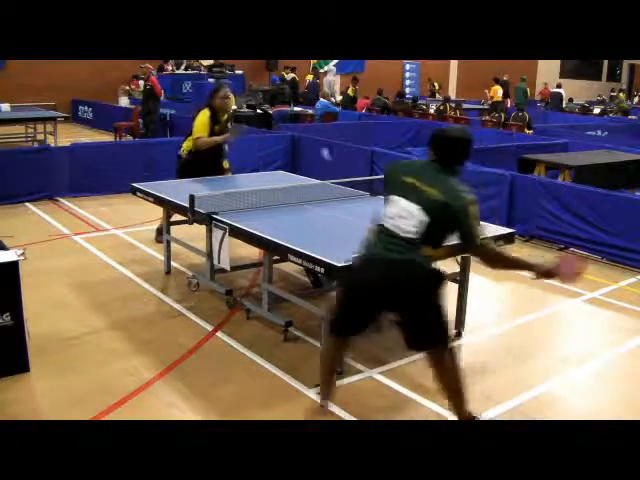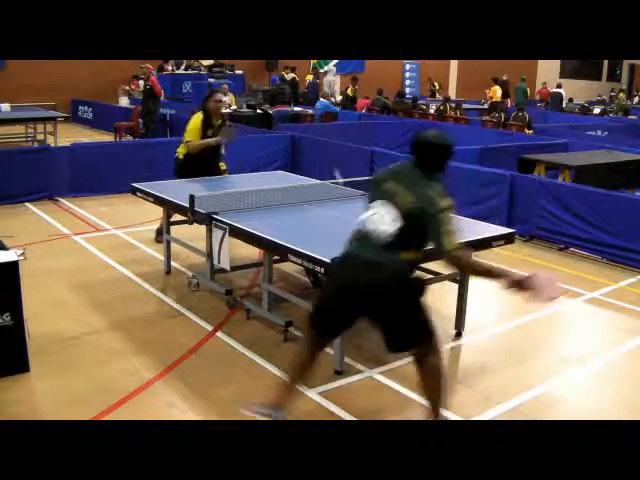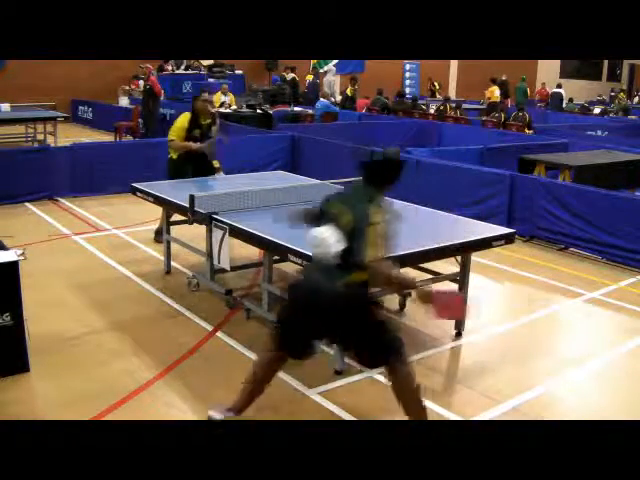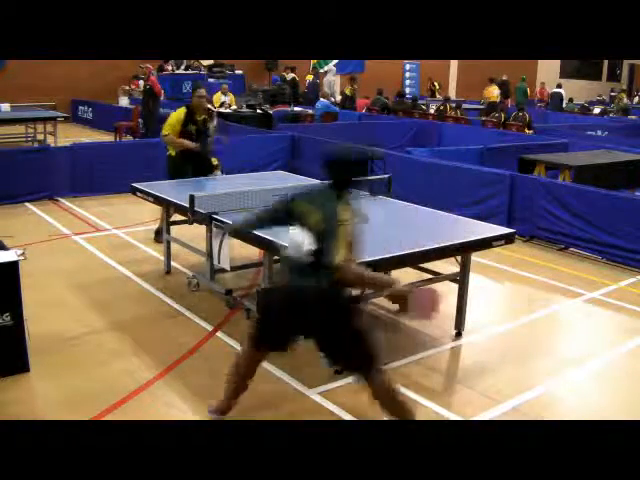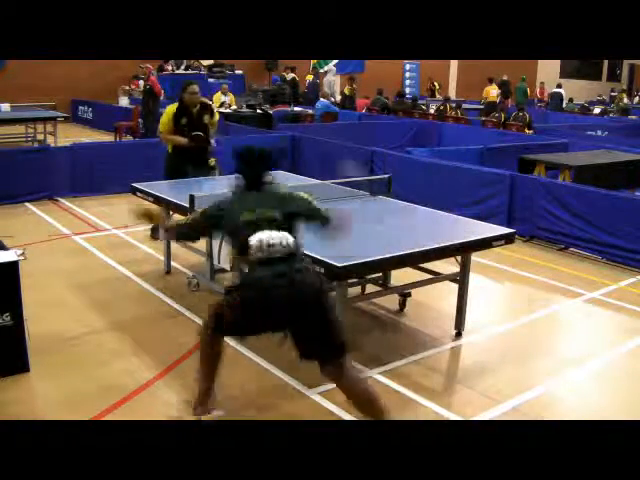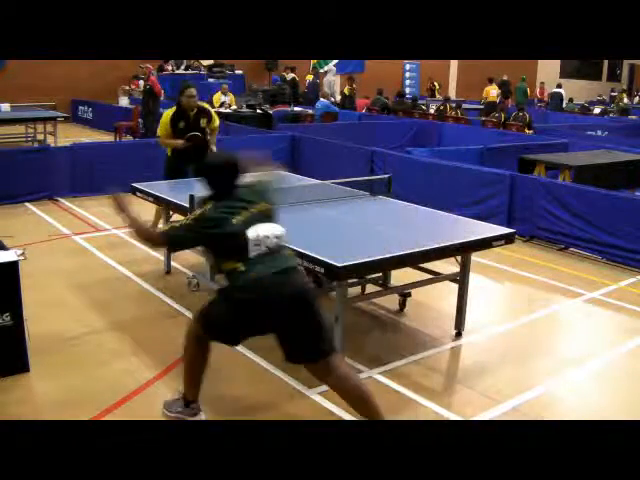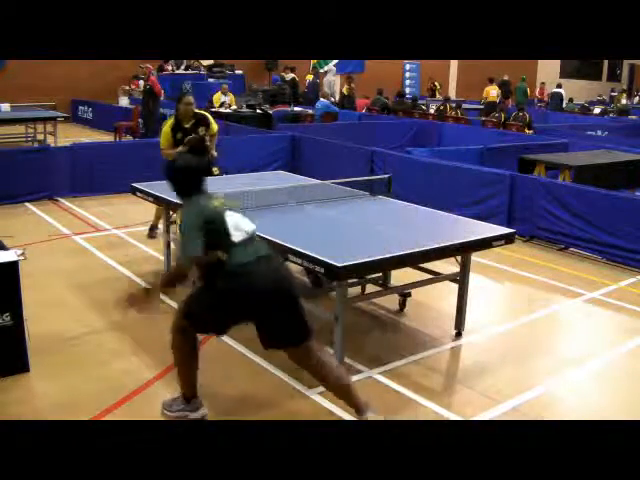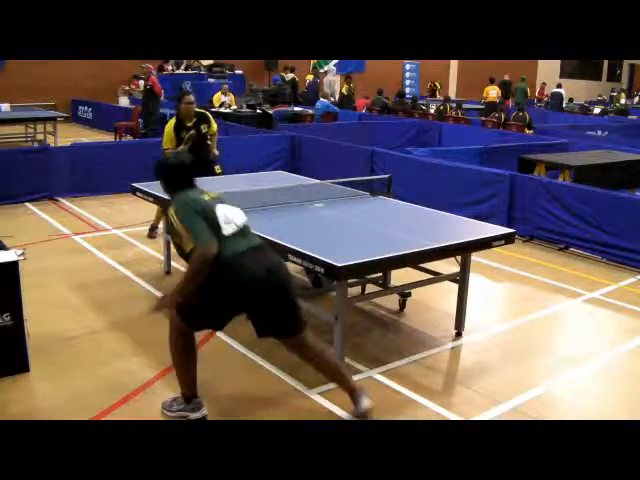
dt=0.1s
person 1, frame 1
left shoulder: (400, 169)
right shoulder: (461, 198)
right elbow: (483, 253)
right wrist: (536, 268)
left hip: (369, 268)
right hip: (413, 276)
left knee: (338, 335)
right knee: (439, 348)
left ankle: (323, 402)
right ankle: (465, 418)
person 1, frame 2
left shoulder: (386, 175)
right shoulder: (437, 201)
right elbow: (458, 258)
right wrist: (505, 275)
left hip: (347, 270)
right hip: (388, 279)
left knee: (315, 340)
right knee: (425, 347)
left ankle: (274, 406)
right ankle: (435, 418)
person 1, frame 3
left shoulder: (338, 198)
right shoulder: (373, 216)
left elbow: (311, 219)
right elbow: (374, 269)
left wrist: (301, 215)
right wrist: (417, 288)
left hip: (308, 293)
right hip: (345, 303)
left knee: (277, 351)
right knee: (396, 359)
left ankle: (232, 410)
right ankle: (421, 424)
person 1, frame 4
left shoulder: (300, 198)
right shoulder: (343, 215)
left elbow: (254, 222)
right elbow: (343, 271)
left wrist: (240, 226)
right wrist: (390, 284)
left hip: (286, 298)
right hip: (325, 300)
left knee: (256, 348)
right knee: (370, 370)
left ankle: (221, 411)
person 1, frame 5
left shoulder: (224, 209)
right shoulder: (289, 198)
left elbow: (175, 232)
right elbow: (330, 222)
left wrist: (157, 221)
left hip: (257, 294)
right hip: (301, 290)
left knee: (213, 325)
right knee: (337, 364)
left ankle: (202, 404)
right ankle: (380, 417)
person 1, frame 6
left shoulder: (209, 215)
right shoulder: (258, 192)
left elbow: (159, 240)
left wrist: (127, 212)
left hip: (253, 295)
right hip: (296, 287)
left knee: (199, 329)
right knee: (328, 362)
left ankle: (189, 404)
right ankle: (376, 420)
person 1, frame 7
left shoulder: (192, 213)
right shoulder: (213, 201)
left elbow: (189, 262)
left wrist: (153, 290)
left hip: (238, 286)
right hip: (274, 273)
left knee: (183, 325)
right knee: (307, 350)
left ankle: (189, 402)
right ankle: (365, 413)
person 1, frame 8
left shoulder: (180, 208)
right shoulder: (209, 196)
left elbow: (207, 253)
left wrist: (178, 291)
left hip: (234, 274)
right hip: (270, 266)
left knee: (180, 321)
right knee: (298, 338)
left ankle: (190, 402)
right ankle: (358, 396)
person 2, frame 1
left shoulder: (226, 114)
right shoulder: (205, 116)
right elbow: (199, 144)
left wrist: (224, 144)
right wrist: (221, 138)
left hip: (213, 157)
right hip: (191, 158)
right ankle: (162, 228)
person 2, frame 2
left shoulder: (222, 118)
right shoulder: (198, 120)
right elbow: (191, 147)
left wrist: (220, 144)
right wrist: (213, 141)
left hip: (210, 159)
right hip: (188, 160)
right ankle: (161, 229)
person 2, frame 3
left shoulder: (213, 117)
right shoulder: (185, 120)
right elbow: (172, 144)
left wrist: (209, 146)
right wrist: (191, 145)
left hip: (203, 158)
right hip: (182, 160)
right ankle: (160, 229)
person 2, frame 4
left shoulder: (210, 112)
right shoulder: (180, 115)
right elbow: (166, 137)
right wrist: (186, 143)
left hip: (201, 156)
right hip: (179, 157)
right ankle: (160, 229)
person 2, frame 5
left shoulder: (208, 107)
right shoulder: (172, 111)
left elbow: (213, 123)
right elbow: (163, 135)
left wrist: (209, 139)
right wrist: (180, 141)
left hip: (202, 153)
right hip: (180, 155)
person 2, frame 6
left shoulder: (206, 110)
right shoulder: (170, 116)
left elbow: (215, 127)
right elbow: (162, 140)
left wrist: (212, 144)
right wrist: (178, 143)
left hip: (203, 155)
right hip: (179, 158)
right ankle: (155, 225)
person 2, frame 7
left shoulder: (204, 117)
right shoulder: (170, 127)
left elbow: (213, 132)
right elbow: (165, 152)
left wrist: (212, 149)
right wrist: (178, 151)
right ankle: (154, 226)
person 2, frame 8
left shoulder: (204, 116)
right shoulder: (172, 127)
left elbow: (213, 132)
right elbow: (167, 152)
left wrist: (213, 149)
right wrist: (181, 149)
left hip: (205, 160)
right ankle: (154, 226)
